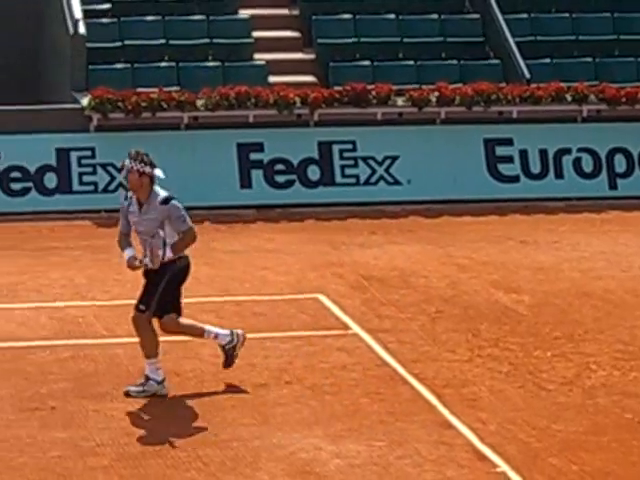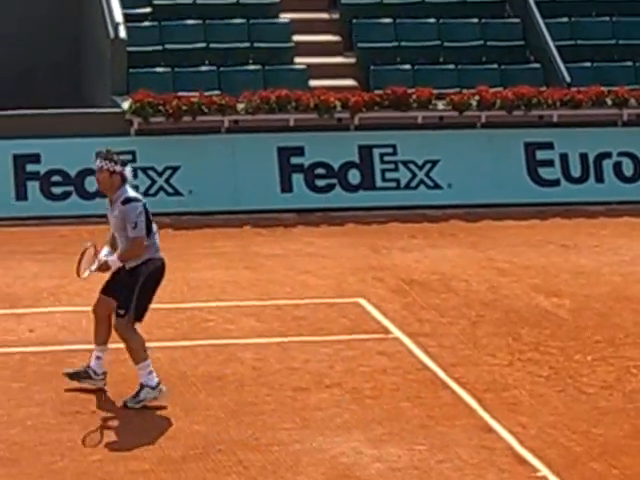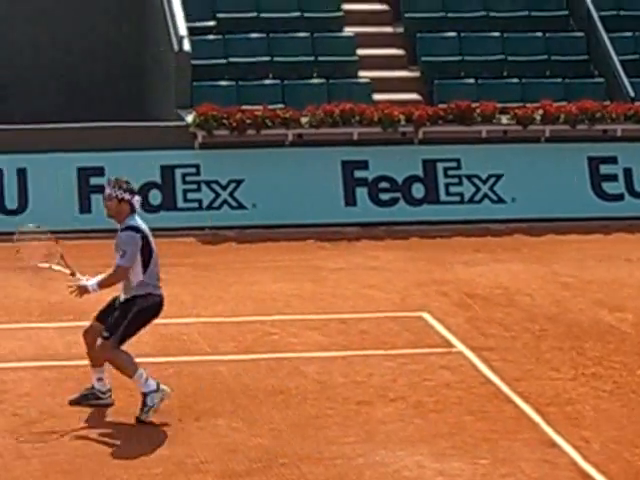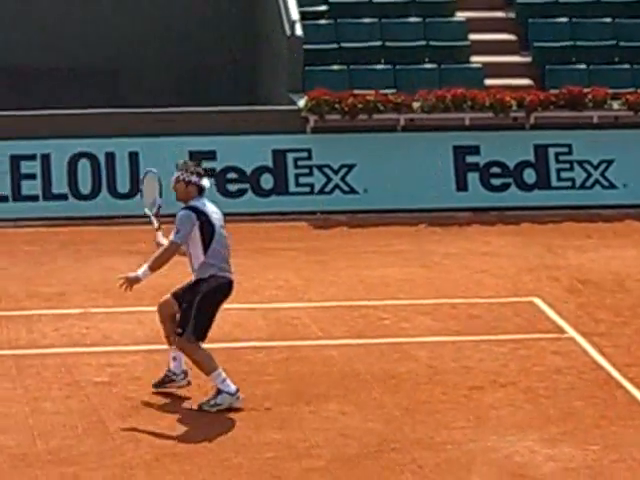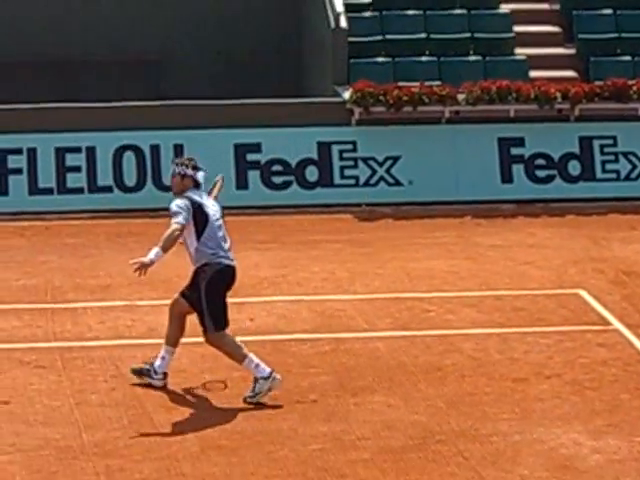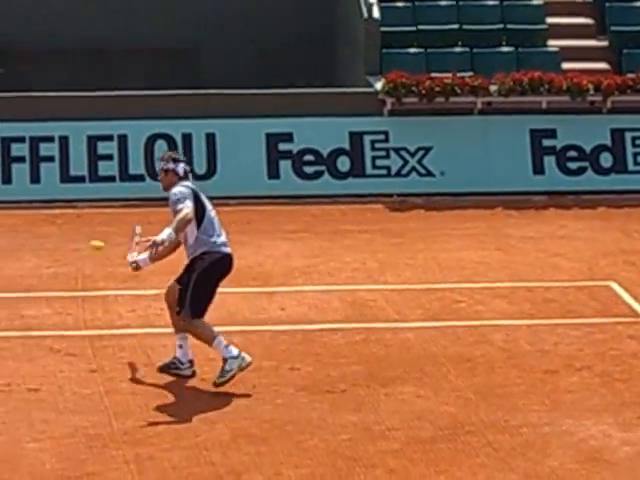
dt=0.2s
person 1, frame 1
left shoulder: (166, 203)
right shoulder: (128, 201)
left elbow: (189, 237)
right elbow: (123, 236)
left wrist: (160, 257)
right wrist: (129, 255)
left hip: (170, 268)
right hip: (154, 268)
left knee: (140, 319)
right knee: (169, 324)
left ankle: (155, 379)
right ankle: (227, 338)
person 1, frame 2
left shoulder: (131, 204)
right shoulder: (115, 200)
left elbow: (137, 247)
left wrist: (109, 261)
right wrist: (105, 253)
left hip: (148, 267)
right hip: (131, 267)
left knee: (123, 324)
right knee: (101, 310)
left ankle: (150, 384)
right ankle: (96, 370)
person 1, frame 3
left shoulder: (130, 233)
right shoulder: (132, 228)
left elbow: (119, 274)
left wrist: (91, 286)
right wrist: (96, 280)
left hip: (145, 300)
right hip: (132, 297)
left knee: (105, 347)
right knee: (90, 335)
left ankle: (152, 390)
right ankle: (100, 390)
person 1, frame 4
left shoulder: (187, 213)
right shoulder: (210, 209)
left elbow: (168, 251)
left wrist: (141, 274)
right wrist: (172, 244)
left hip: (212, 284)
right hip: (215, 281)
left knee: (189, 343)
right knee: (165, 308)
left ankle: (227, 391)
right ankle: (177, 371)
person 1, frame 5
left shoulder: (181, 202)
right shoulder: (208, 202)
left elbow: (175, 230)
left wrist: (153, 256)
left hip: (212, 271)
right hip: (220, 268)
left knee: (215, 335)
right knee: (177, 309)
left ankle: (264, 375)
right ankle: (158, 370)
person 1, frame 6
left shoulder: (179, 192)
right shoulder: (186, 193)
left elbow: (186, 216)
right elbow: (174, 245)
left wrist: (162, 237)
right wrist: (144, 259)
left hip: (211, 258)
right hip: (212, 258)
left knee: (185, 318)
right knee: (172, 296)
left ankle: (233, 356)
right ankle: (183, 360)
